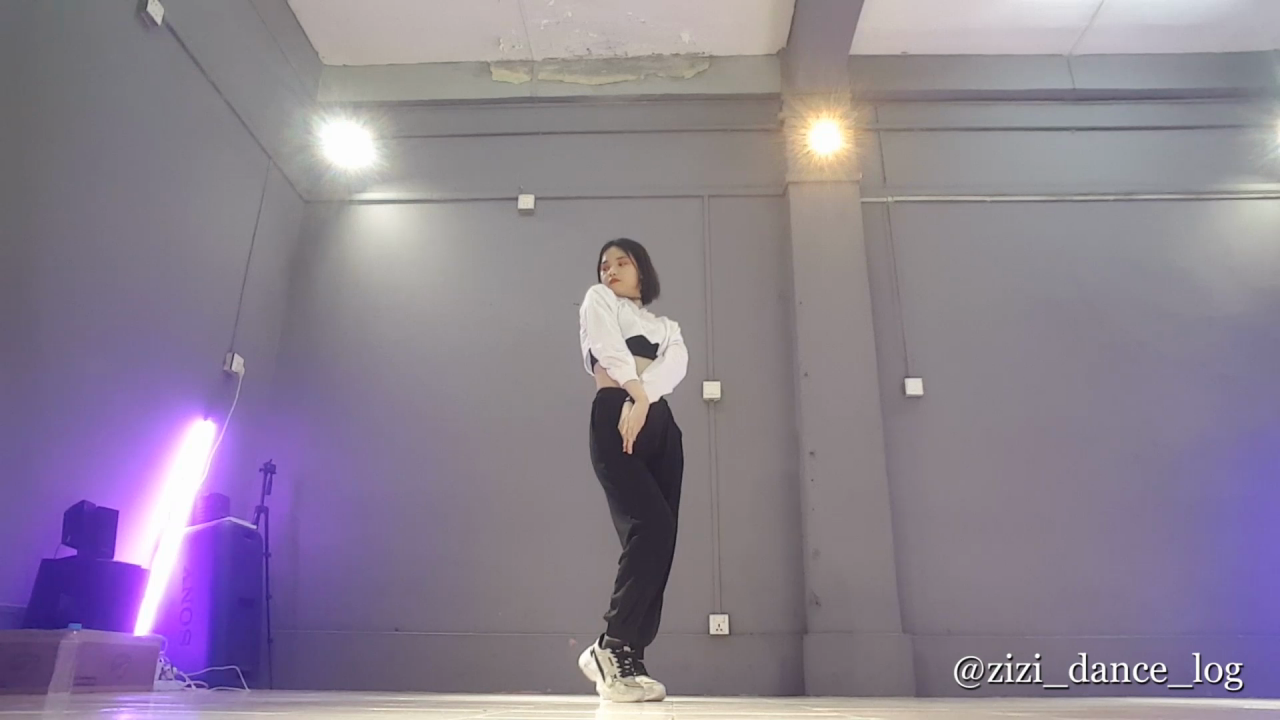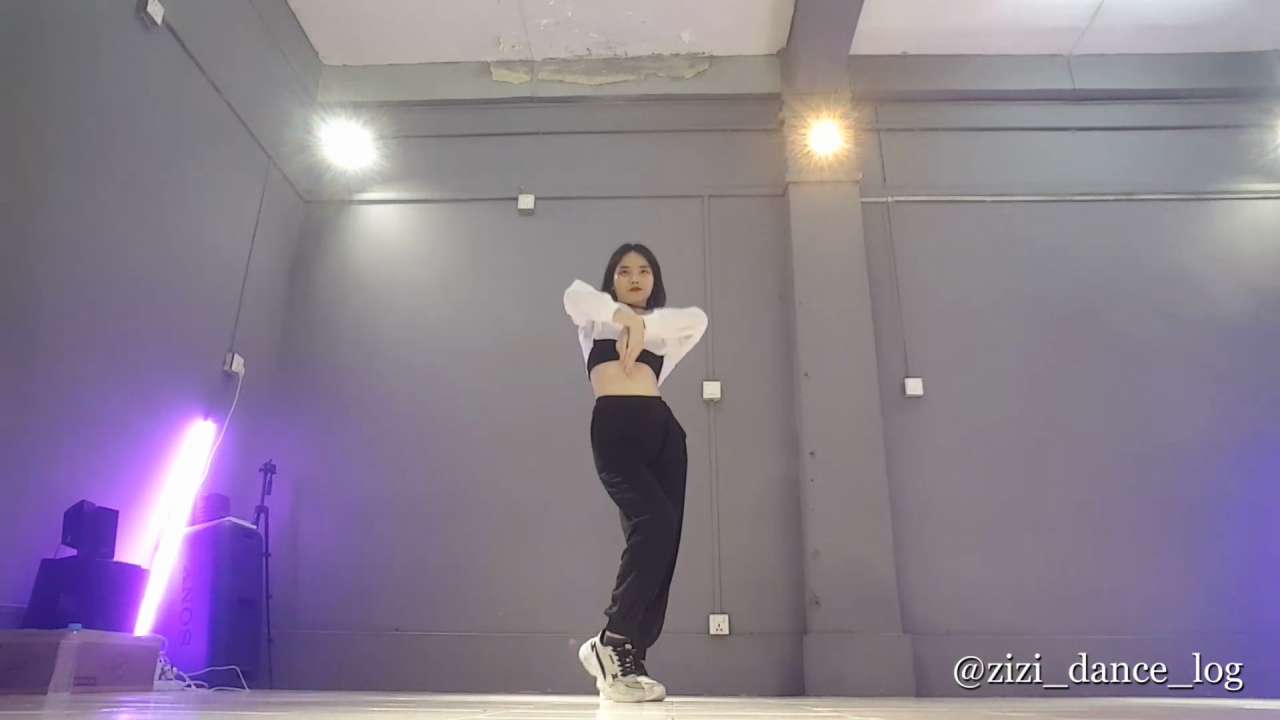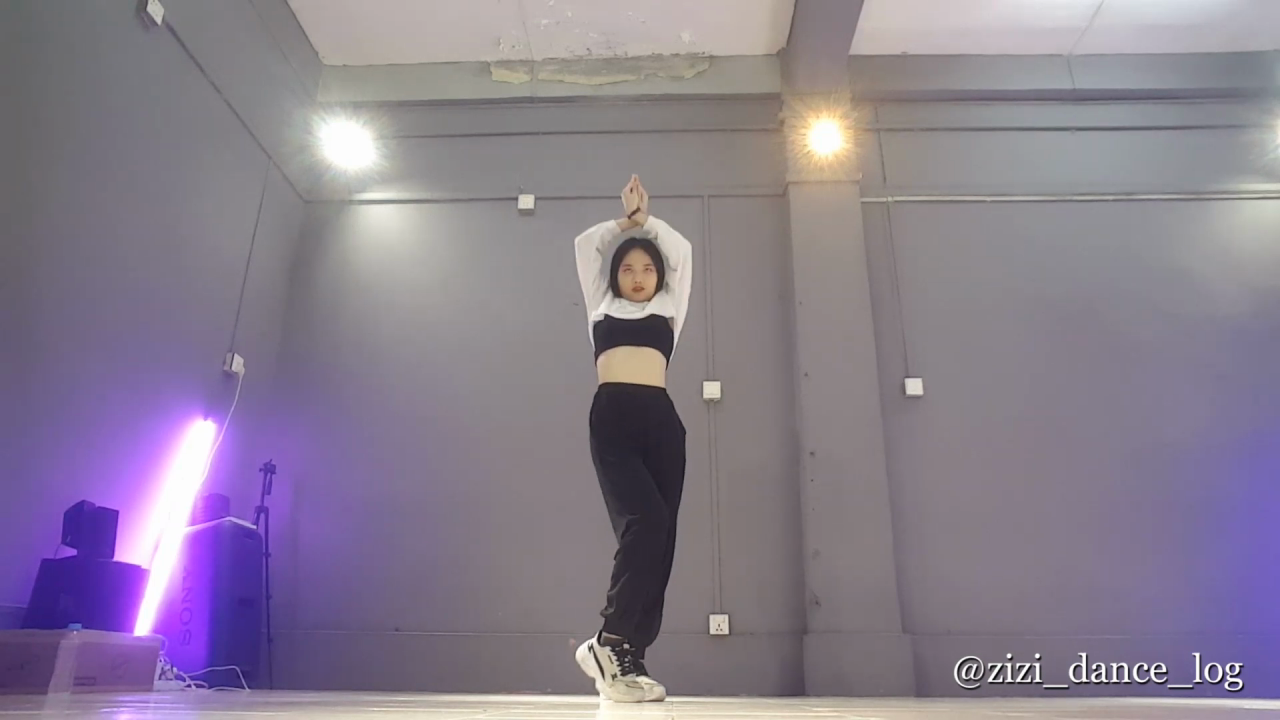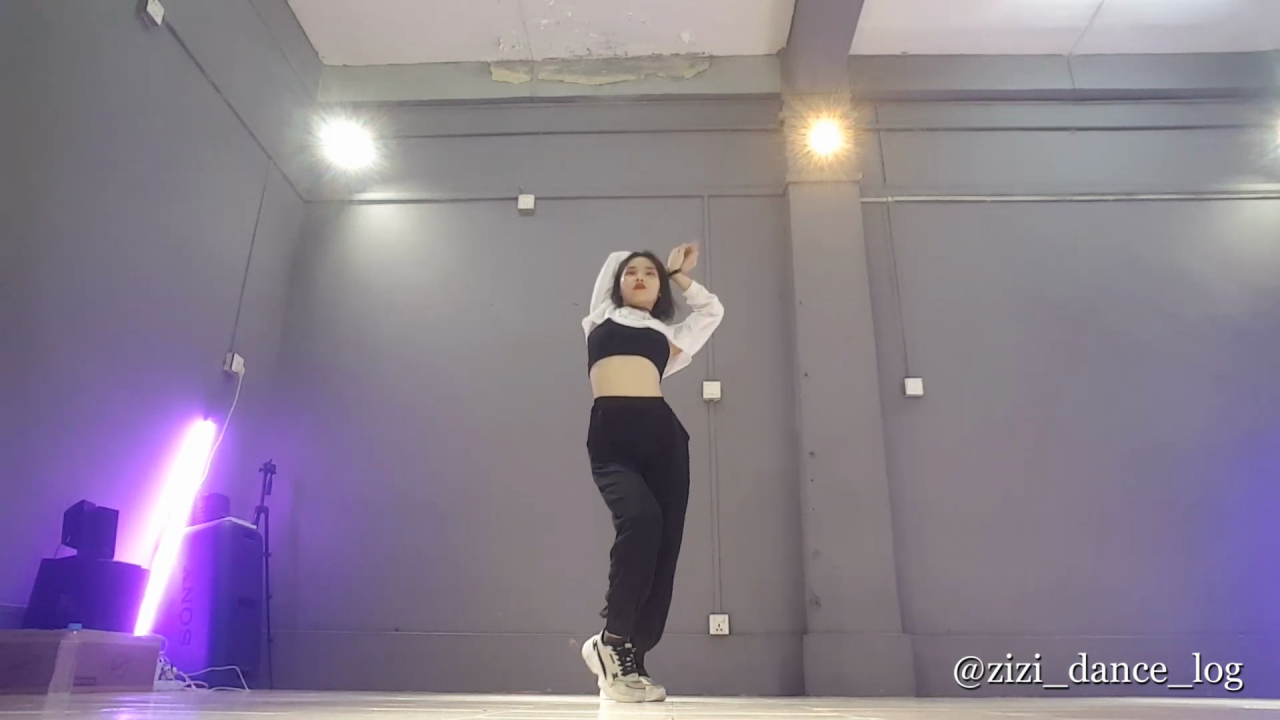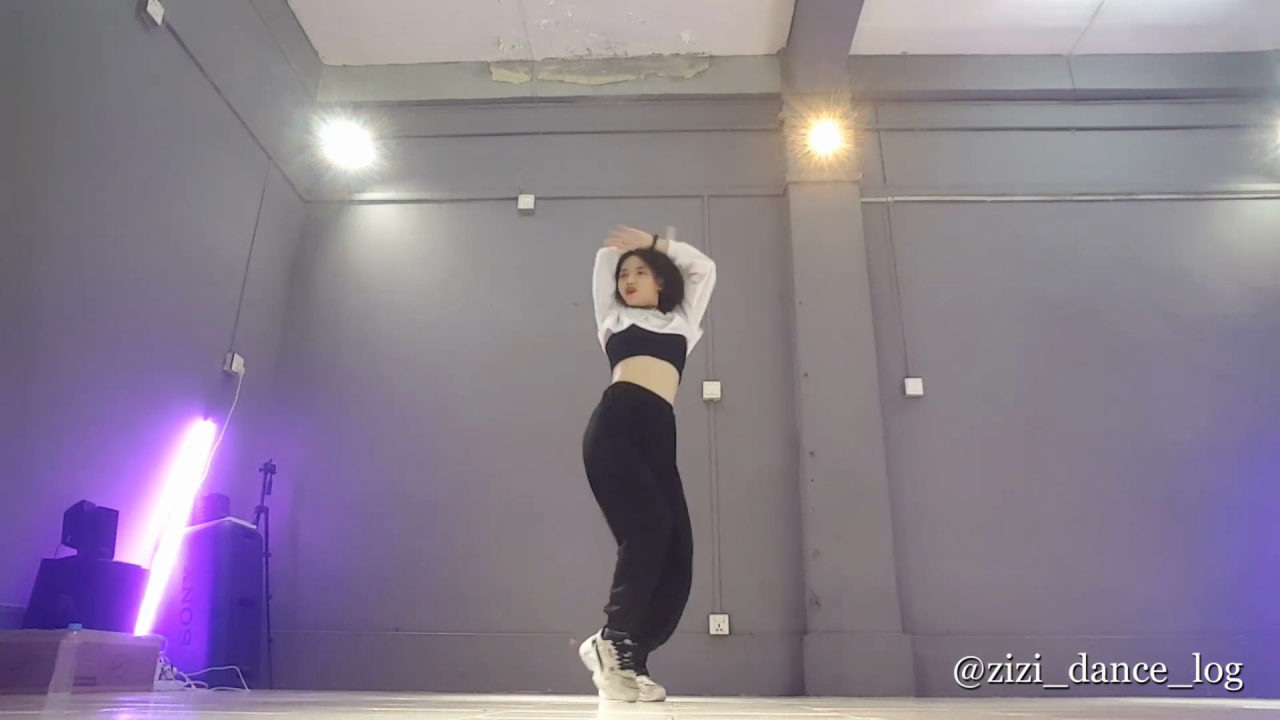
dt=1s
person 1, frame 1
left shoulder: (665, 325)
right shoulder: (598, 300)
left elbow: (675, 365)
right elbow: (608, 346)
left wrist: (642, 400)
right wrist: (635, 389)
left hip: (659, 423)
right hip: (615, 418)
left knee: (660, 537)
right knee: (651, 527)
left ankle: (629, 657)
right ankle: (612, 645)
person 1, frame 2
left shoulder: (664, 325)
right shoulder: (599, 311)
left elbow: (697, 319)
right elbow: (575, 296)
left wrist: (644, 323)
right wrist: (624, 316)
left hip: (661, 427)
right hip: (614, 426)
left knee: (665, 536)
right knee: (653, 523)
left ankle: (629, 657)
right ankle: (612, 642)
person 1, frame 3
left shoulder: (669, 308)
right shoulder: (601, 304)
left elbow: (681, 250)
right elbow: (585, 244)
left wrist: (644, 217)
right wrist: (626, 220)
left hip: (660, 419)
right hip: (612, 418)
left knee: (659, 534)
right knee: (644, 521)
left ankle: (627, 655)
right ankle: (611, 642)
person 1, frame 4
left shoulder: (668, 332)
right shoulder: (602, 314)
left elbow: (712, 310)
right elbow: (613, 259)
left wrist: (676, 272)
left hip: (662, 434)
right hip: (610, 437)
left knee: (666, 543)
right knee: (641, 520)
left ankle: (630, 657)
right ankle: (613, 641)
person 1, frame 5
left shoulder: (681, 320)
right shoulder: (615, 317)
left elbow: (704, 268)
right elbow: (606, 253)
left wrist: (654, 244)
right wrist: (627, 249)
left hip: (658, 434)
right hip: (615, 426)
left knee: (678, 552)
right knee: (647, 521)
left ankle: (632, 656)
right ankle: (613, 641)
